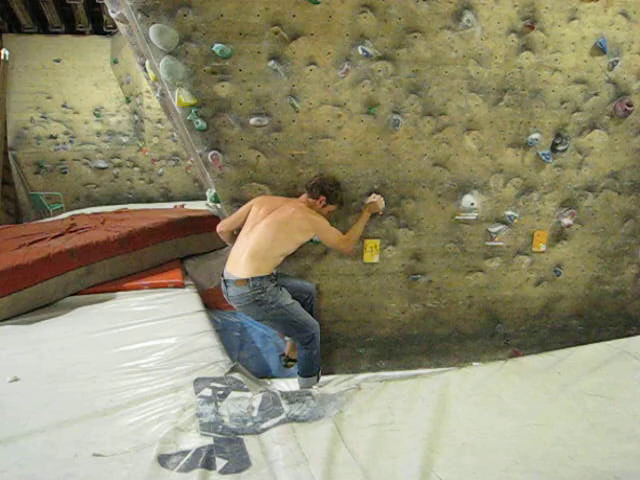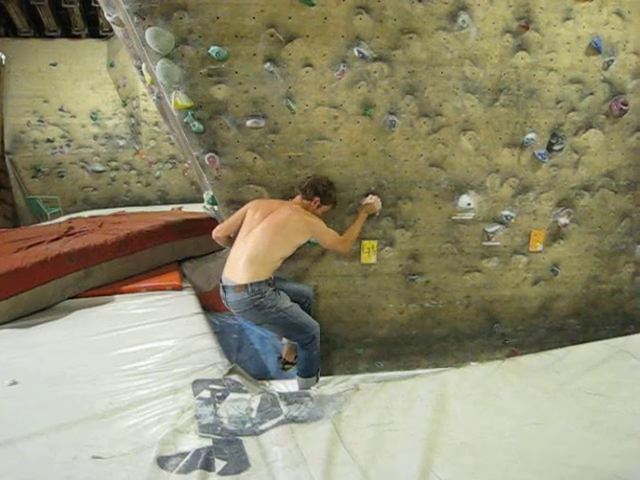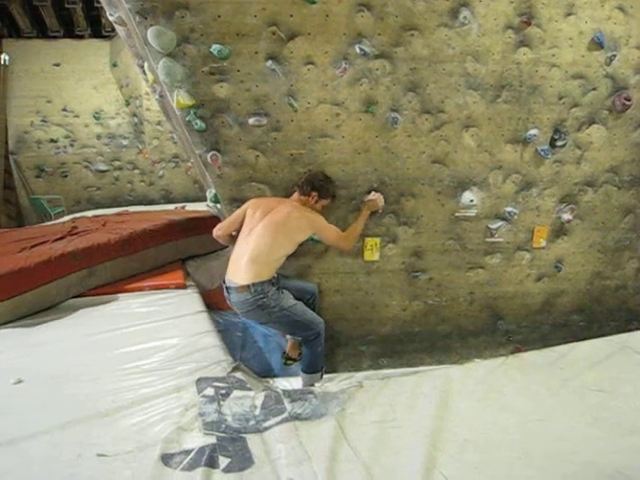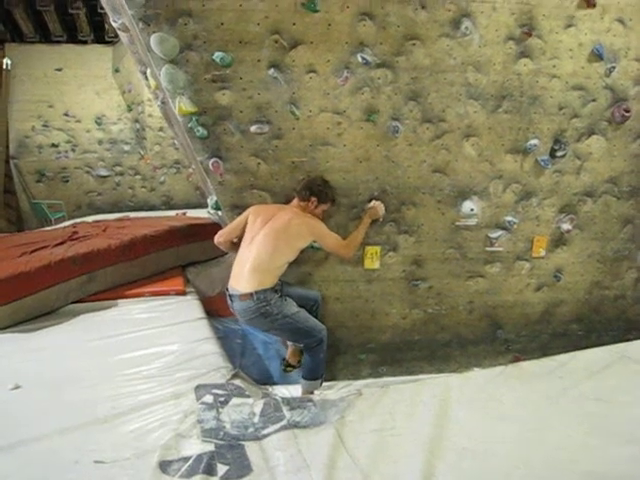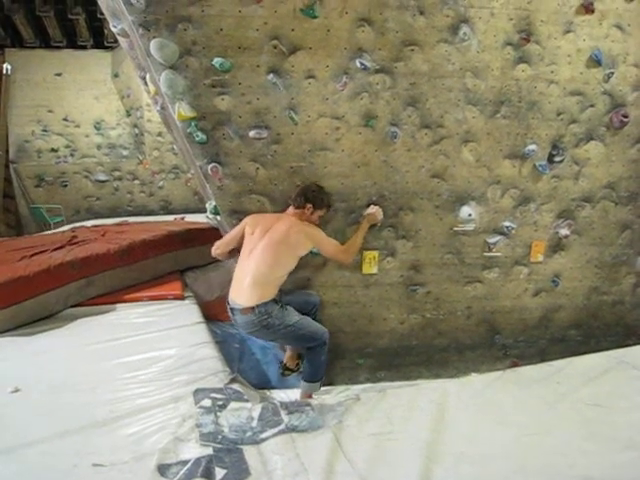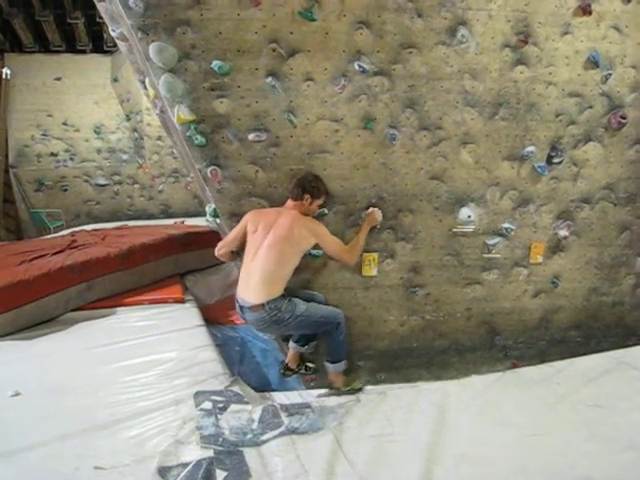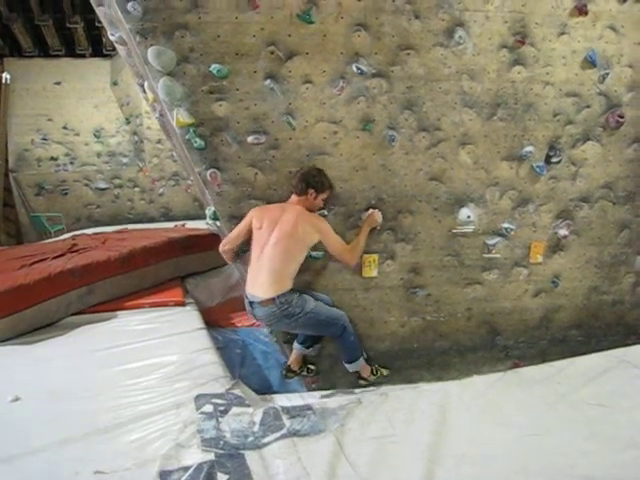
dt=0.4s
person 1, frame 1
left shoulder: (263, 200)
right shoulder: (311, 218)
left elbow: (222, 229)
right elbow: (347, 246)
right wrist: (367, 211)
left hip: (229, 283)
right hip: (251, 290)
left knee: (307, 292)
right knee: (310, 332)
right ankle: (307, 391)
person 1, frame 2
left shoulder: (258, 204)
right shoulder: (307, 220)
left elbow: (218, 234)
right elbow: (344, 246)
right wrist: (364, 213)
left hip: (228, 289)
right hip: (250, 296)
left knee: (304, 296)
right knee: (310, 332)
left ankle: (289, 352)
right ankle: (305, 392)
person 1, frame 3
left shoulder: (257, 203)
right shoulder: (307, 217)
left elbow: (219, 233)
right elbow: (346, 243)
right wrist: (367, 210)
left hip: (232, 289)
right hip: (254, 295)
left knee: (309, 293)
right knee: (315, 329)
left ankle: (293, 348)
right ankle: (309, 389)
person 1, frame 4
left shoulder: (258, 209)
right shoulder: (308, 223)
left elbow: (221, 240)
right elbow: (347, 250)
right wrist: (368, 218)
left hip: (234, 297)
right hip: (256, 303)
left knee: (313, 300)
right knee: (317, 336)
left ankle: (293, 356)
right ankle: (308, 396)
person 1, frame 5
left shoulder: (254, 220)
right shoulder: (306, 231)
left elbow: (217, 251)
right elbow: (346, 256)
right wrist: (366, 223)
left hip: (234, 308)
right hip: (257, 316)
left knee: (311, 302)
right knee: (320, 338)
left ankle: (290, 361)
right ankle: (305, 399)
person 1, frame 6
left shoulder: (255, 215)
right shoulder: (310, 226)
left elbow: (221, 251)
right elbow: (349, 258)
left wrist: (239, 257)
right wrist: (367, 225)
left hip: (243, 306)
right hip: (267, 313)
left knee: (317, 302)
right knee: (335, 319)
left ankle: (292, 361)
right ankle: (337, 380)
person 1, frame 7
left shoulder: (259, 212)
right shoulder: (314, 222)
left elbow: (225, 247)
right elbow: (350, 258)
left wrist: (233, 260)
right wrist: (367, 226)
left hip: (252, 304)
right hip: (276, 307)
left knee: (323, 305)
right knee: (340, 322)
left ankle: (295, 362)
right ankle: (364, 371)
